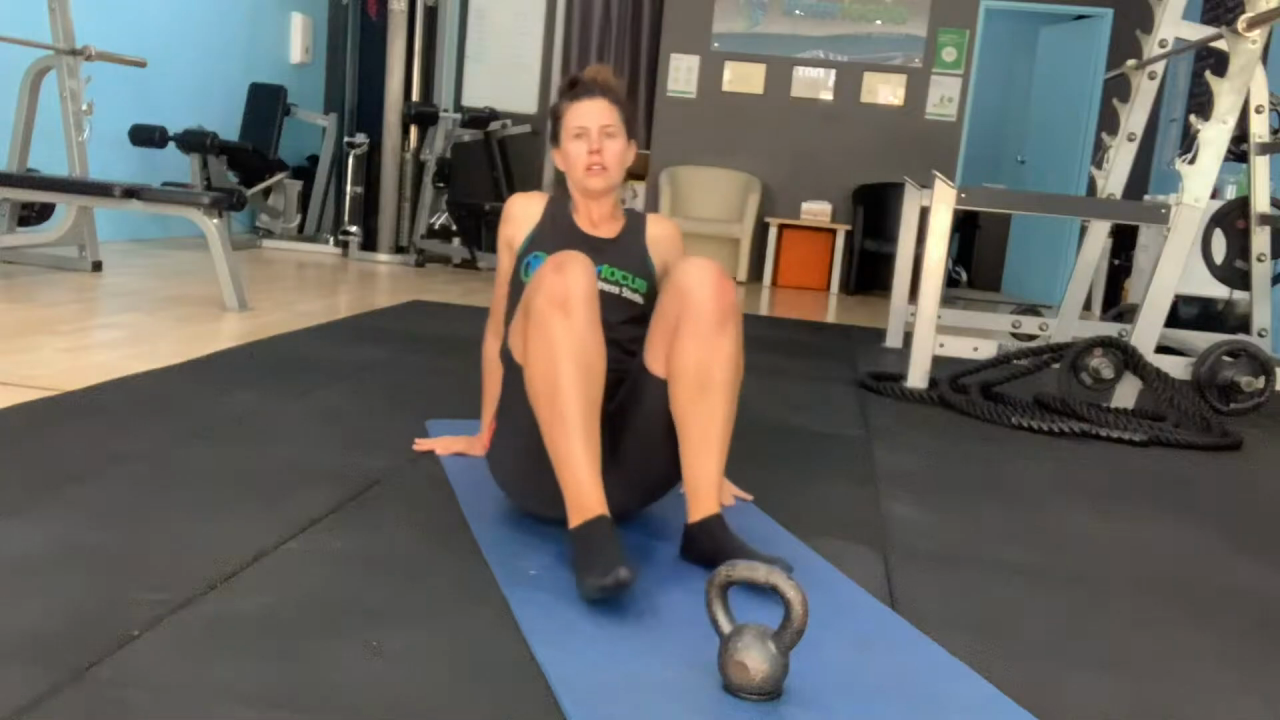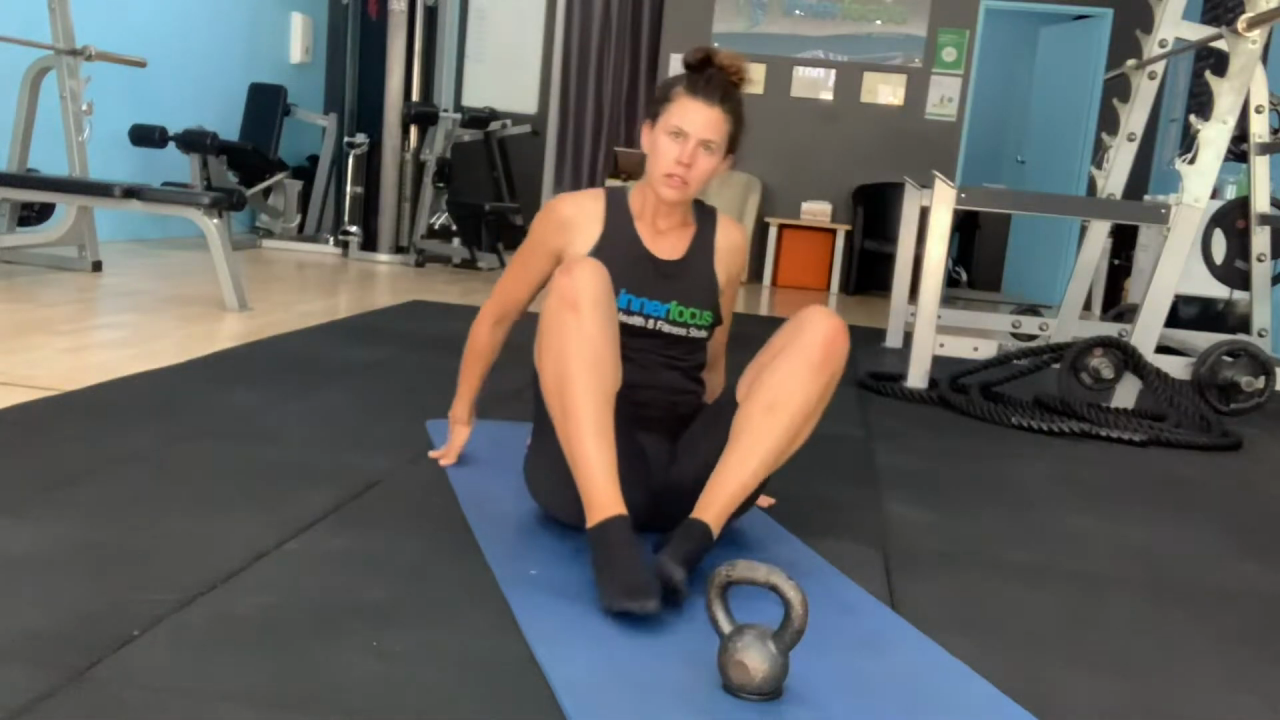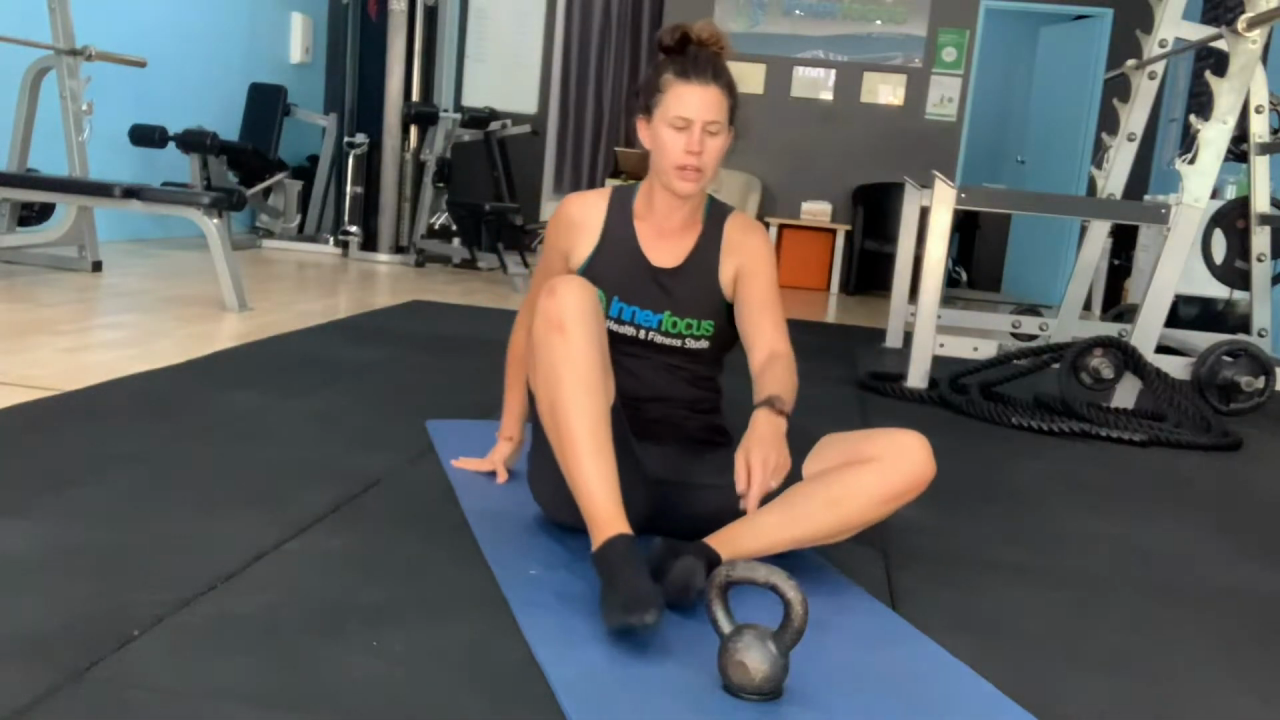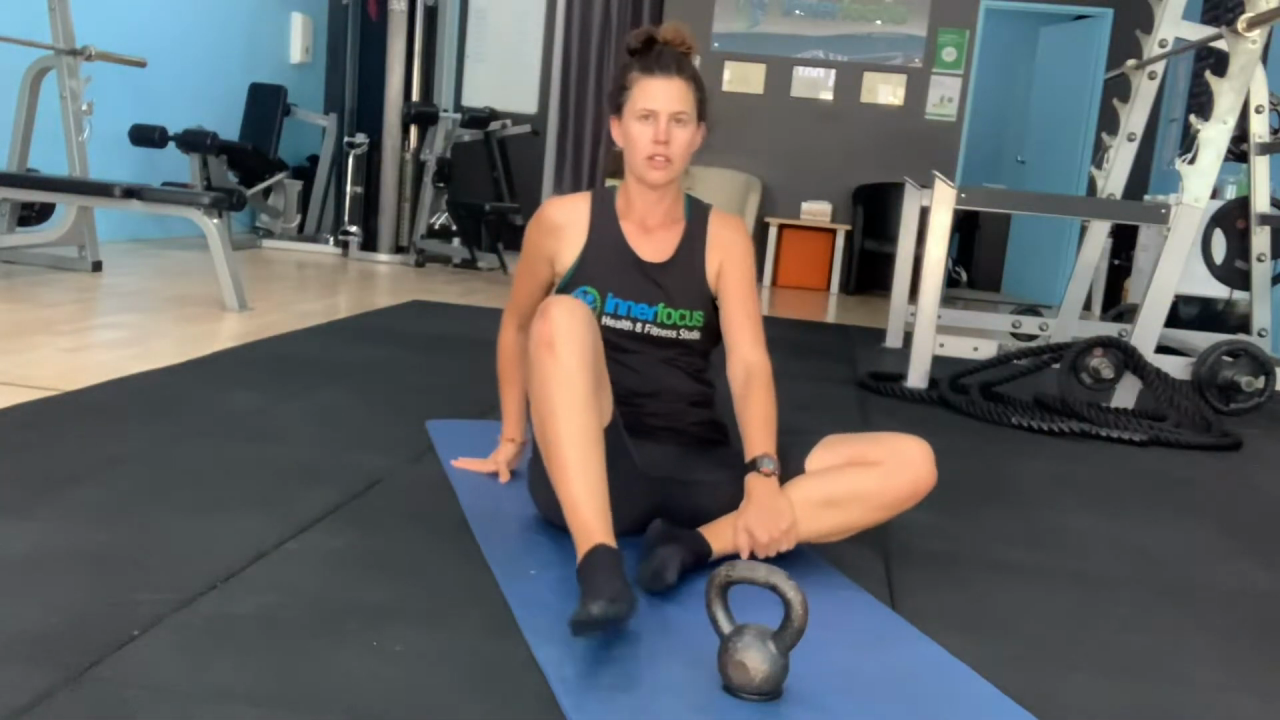
dt=1s
person 1, frame 1
left shoulder: (659, 236)
right shoulder: (526, 213)
left elbow: (686, 341)
left wrist: (705, 466)
right wrist: (485, 437)
left hip: (635, 455)
right hip: (543, 461)
left knee: (706, 281)
right knee: (565, 273)
left ankle: (705, 524)
right ankle: (588, 526)
person 1, frame 2
left shoulder: (728, 241)
right shoulder: (576, 217)
right elbow: (496, 316)
right wrist: (461, 418)
left hip: (682, 466)
right hip: (580, 465)
left knee: (822, 331)
right knee: (584, 278)
left ankle: (695, 529)
right ankle: (608, 531)
person 1, frame 3
left shoulder: (742, 240)
right shoulder: (582, 216)
left elbow: (773, 352)
right elbow: (530, 325)
left wrist: (768, 417)
right wrist: (509, 438)
left hip: (697, 475)
right hip: (589, 471)
left knee: (909, 459)
right knee: (568, 297)
left ankle: (706, 553)
right ankle: (614, 550)
person 1, frame 4
left shoulder: (724, 236)
right shoulder: (565, 220)
left elbow: (749, 364)
right elbow: (517, 327)
left wrist: (763, 478)
right wrist: (512, 439)
left hip: (694, 466)
right hip: (596, 464)
left knee: (910, 465)
right knee: (562, 321)
left ankle: (702, 542)
right ankle: (598, 567)
